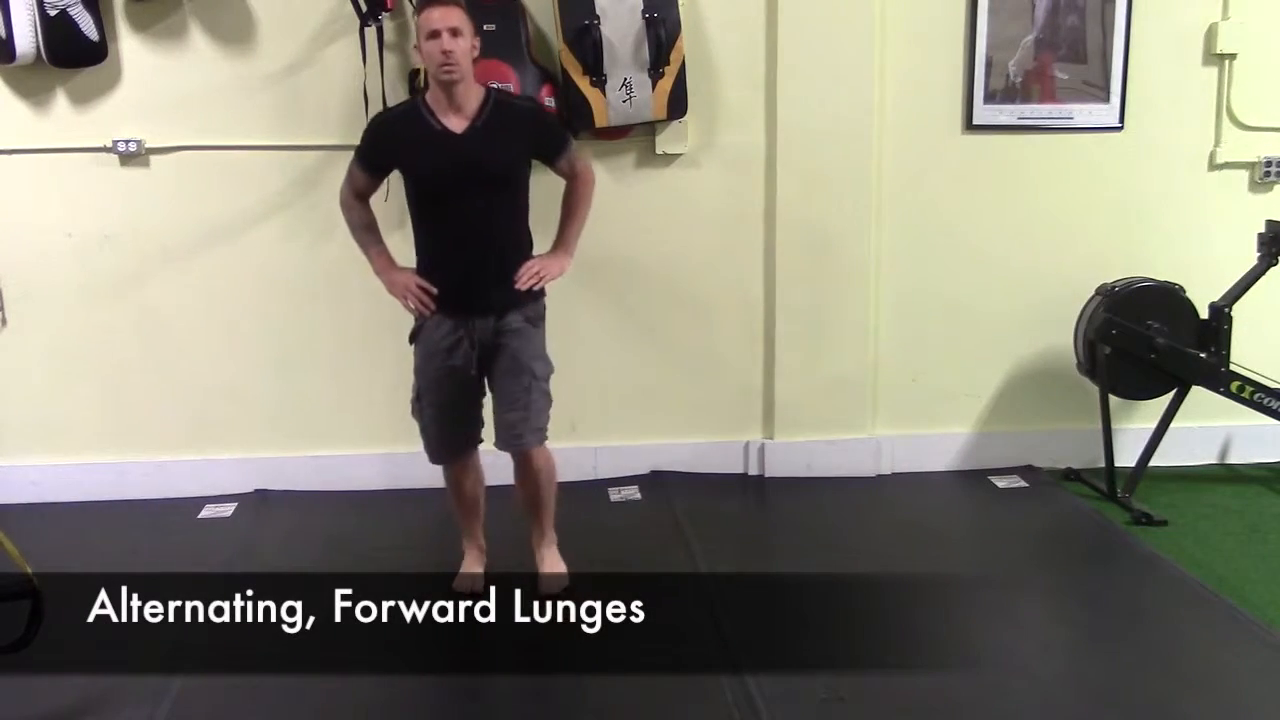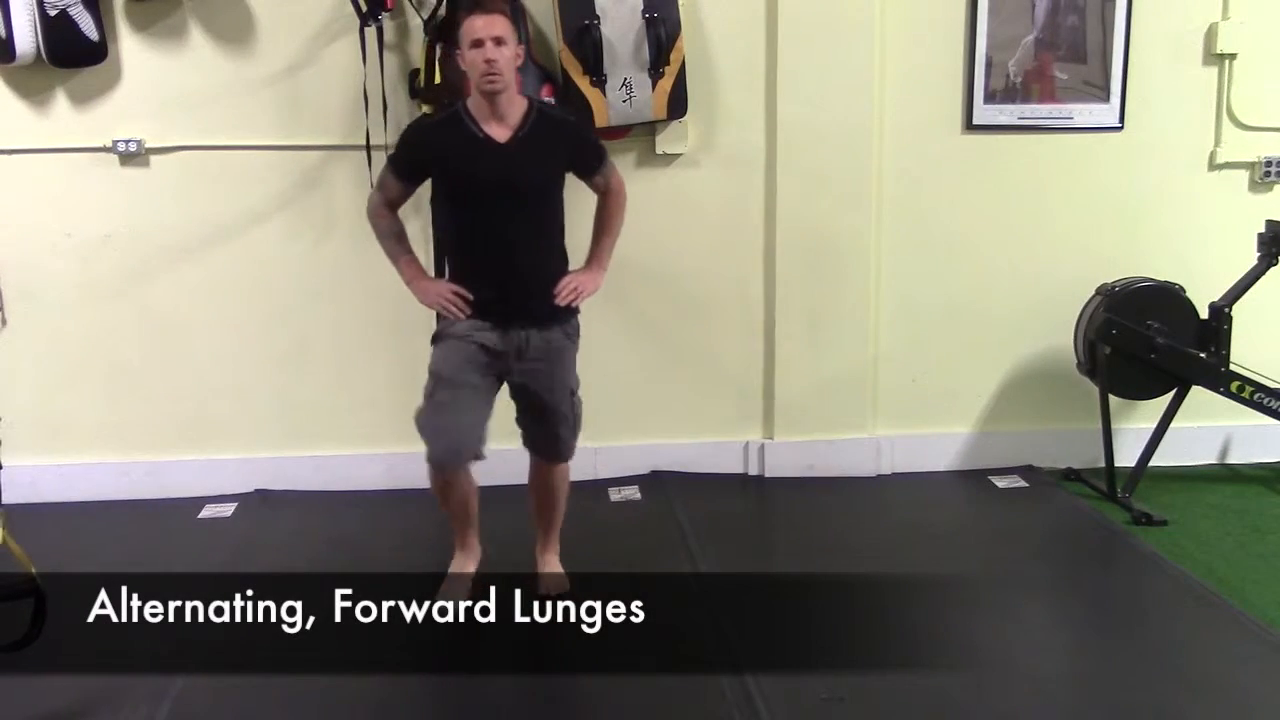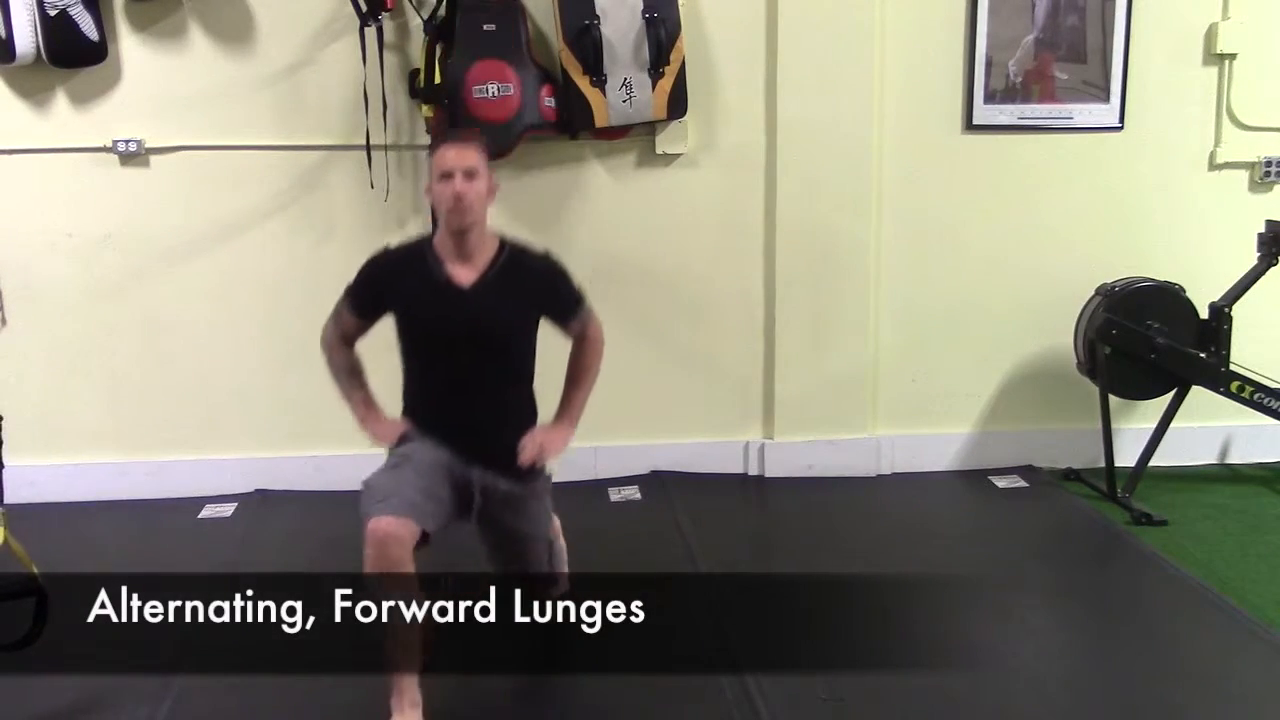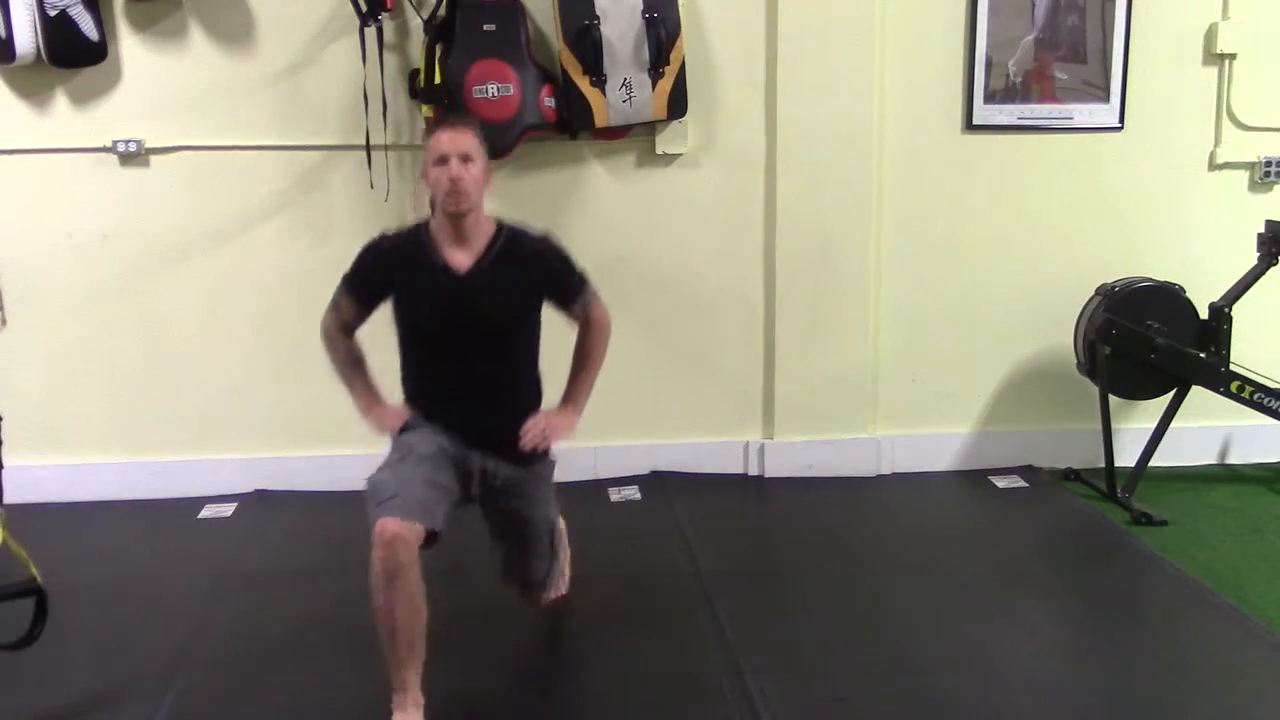
dt=0.5s
person 1, frame 1
left shoulder: (522, 117)
right shoulder: (394, 129)
left elbow: (580, 175)
right elbow: (353, 196)
left wrist: (562, 253)
right wrist: (386, 268)
left hip: (515, 308)
right hip: (442, 313)
left knee: (526, 442)
right knee: (454, 448)
left ankle: (547, 546)
right ankle: (474, 551)
person 1, frame 2
left shoulder: (561, 130)
right shoulder: (432, 135)
left elbow: (613, 192)
right elbow: (381, 205)
left wrist: (596, 268)
right wrist: (416, 279)
left hip: (548, 323)
right hip: (468, 322)
left knee: (552, 455)
right knee: (447, 457)
left ankle: (548, 556)
right ankle: (465, 554)
person 1, frame 3
left shoulder: (534, 272)
right shoulder: (396, 269)
left elbow: (589, 336)
right elbow: (336, 337)
left wrist: (564, 423)
right wrist: (371, 416)
left hip: (511, 458)
right hip: (431, 445)
right knee: (385, 533)
left ankle: (549, 540)
person 1, frame 4
left shoulder: (533, 255)
right shoulder: (392, 255)
left elbow: (596, 322)
right elbow: (335, 326)
left wrist: (569, 410)
right wrist: (373, 402)
left hip: (515, 443)
right hip: (431, 435)
left knee: (533, 574)
right knee: (393, 538)
left ankle: (555, 535)
